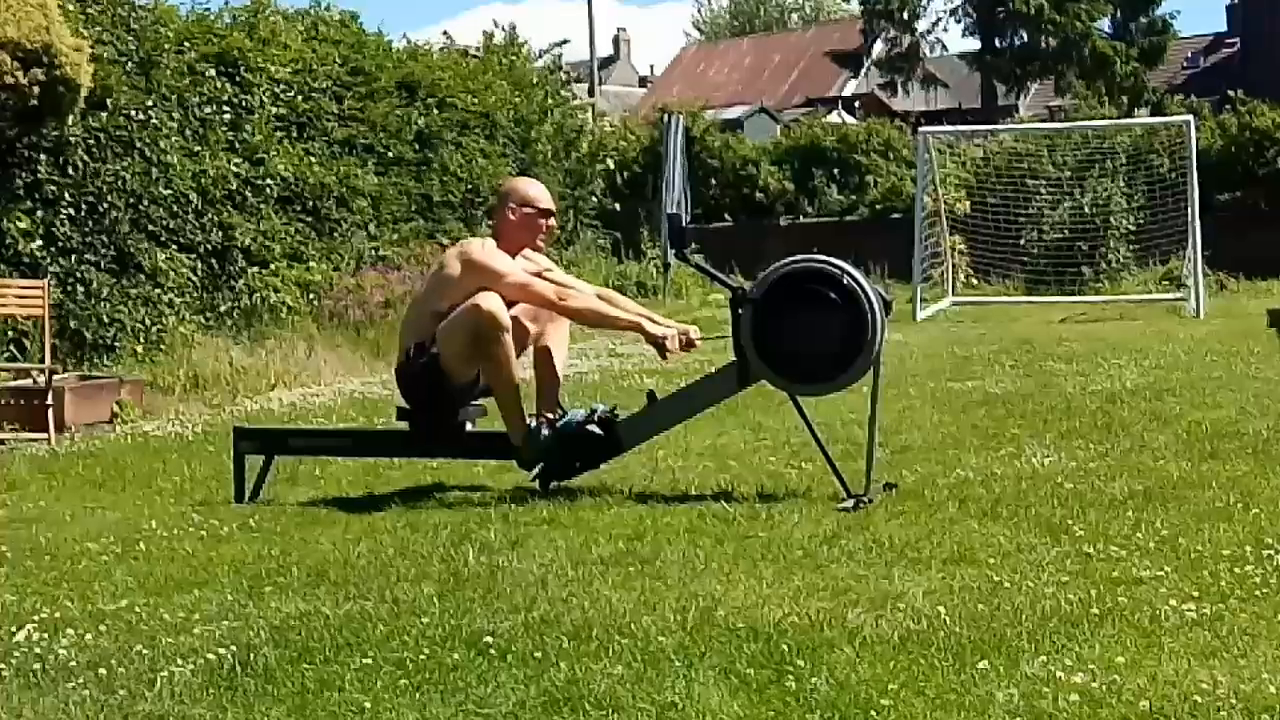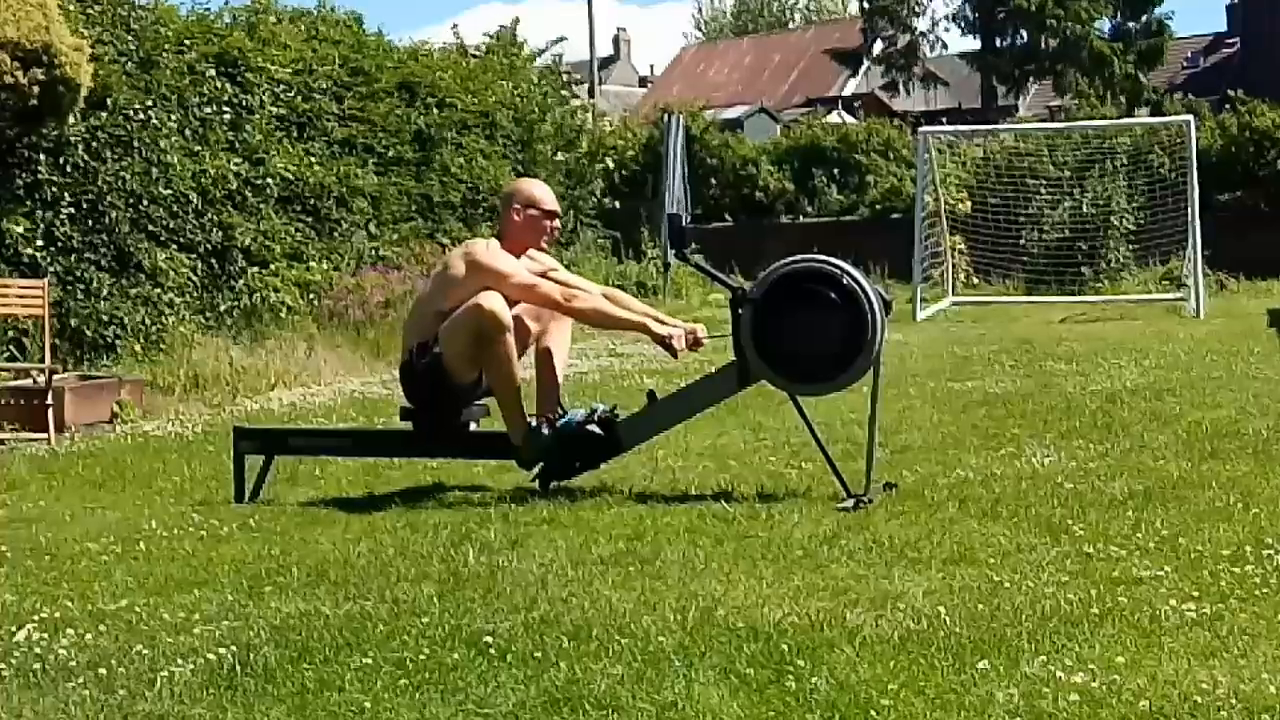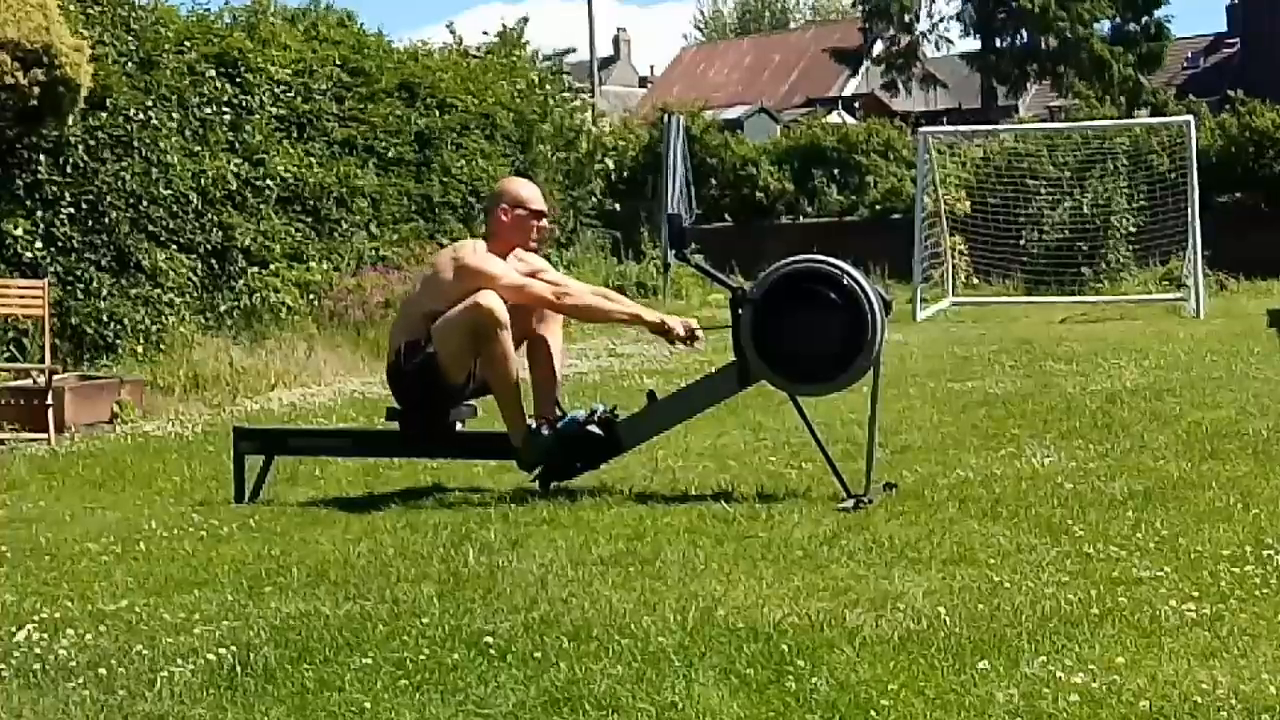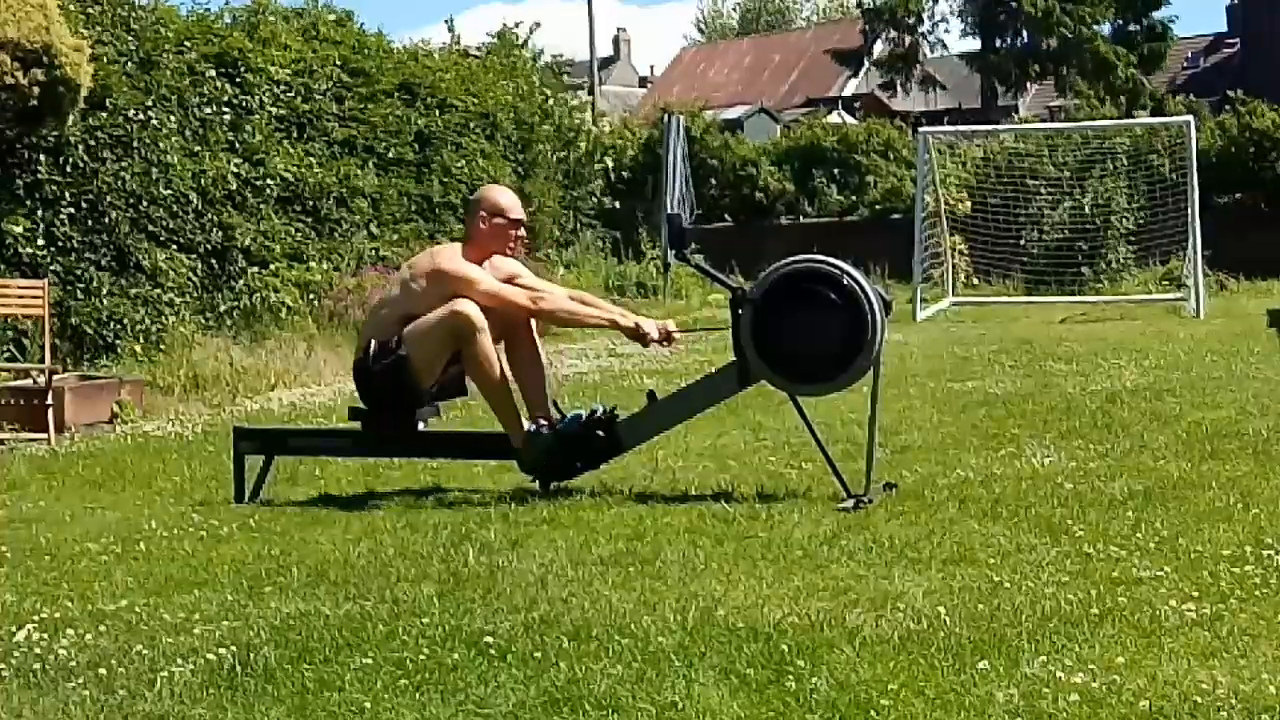
dt=0.4s
person 1, frame 1
left shoulder: (528, 261)
right shoulder: (478, 256)
left elbow: (596, 295)
right elbow: (563, 299)
left wrist: (666, 324)
right wrist: (642, 327)
left hip: (461, 375)
right hip: (423, 377)
left knee: (550, 311)
right knee: (488, 306)
left ankle: (546, 422)
right ankle: (524, 441)
person 1, frame 2
left shoulder: (532, 260)
right shoulder: (483, 257)
left elbow: (602, 294)
right elbow: (570, 300)
left wrist: (674, 324)
right wrist: (649, 327)
left hip: (465, 375)
right hip: (427, 378)
left knee: (553, 310)
right knee: (489, 305)
left ankle: (545, 423)
right ankle: (523, 440)
person 1, frame 3
left shoulder: (521, 261)
right shoulder: (471, 260)
left elbow: (590, 293)
right elbow: (561, 297)
left wrist: (664, 317)
right wrist: (643, 318)
left hip: (454, 374)
right hip: (415, 377)
left knee: (544, 310)
right knee: (486, 305)
left ankle: (545, 424)
right ankle: (523, 441)
person 1, frame 4
left shoulder: (498, 266)
right shoulder: (448, 267)
left elbow: (569, 297)
right elbow: (538, 304)
left wrist: (639, 319)
right wrist: (620, 322)
left hip: (423, 372)
right hip: (381, 375)
left knee: (518, 315)
right knee: (464, 313)
left ankle: (541, 425)
right ankle: (524, 441)
